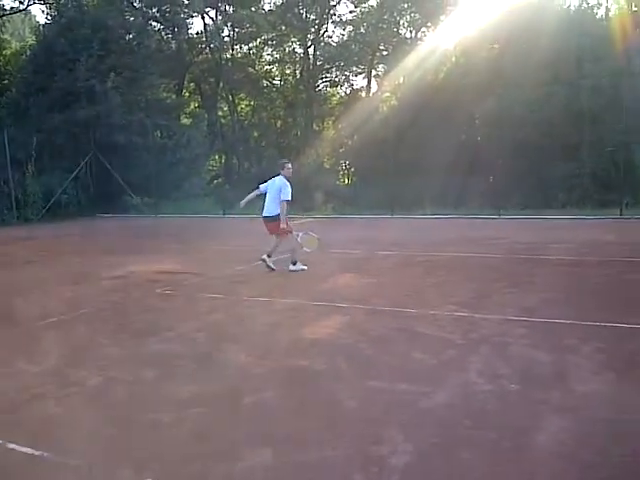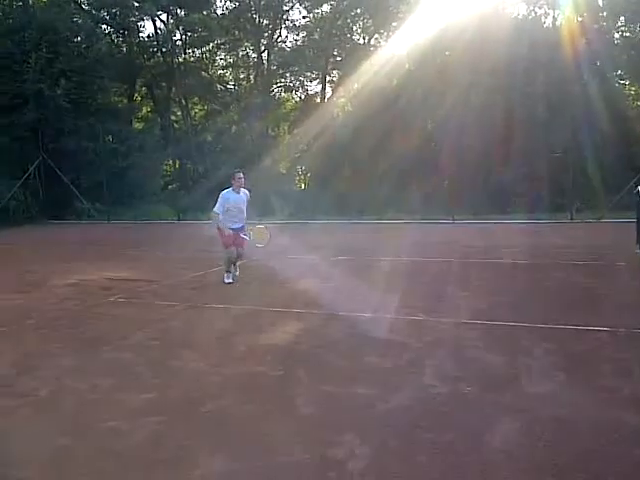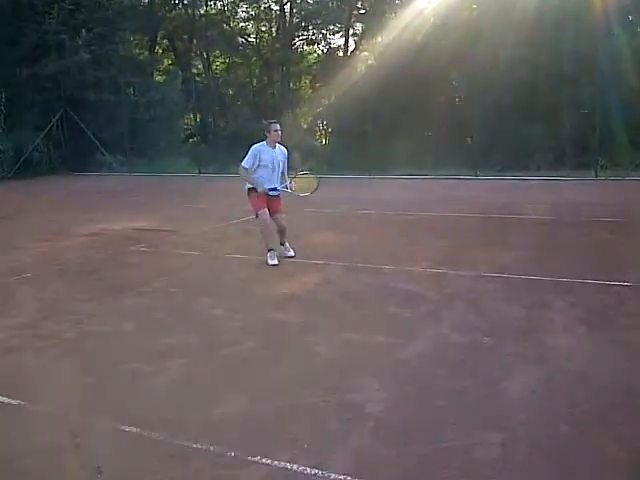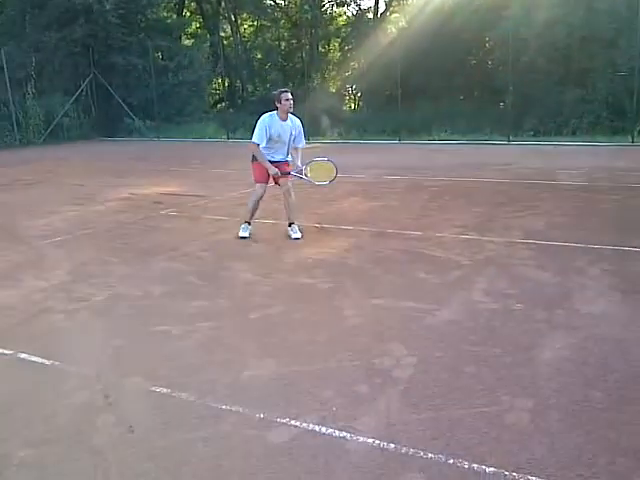
dt=0.7s
person 1, frame 1
left shoulder: (272, 181)
right shoulder: (285, 184)
left elbow: (257, 191)
right elbow: (283, 204)
left wrist: (245, 201)
right wrist: (283, 222)
left hip: (266, 216)
right hip: (276, 216)
left knee: (280, 237)
right knee: (290, 237)
left ankle: (268, 257)
right ankle: (294, 264)
person 1, frame 2
left shoulder: (246, 194)
right shoulder: (225, 195)
right elbow: (215, 215)
left wrist: (244, 222)
right wrist: (224, 229)
left hip: (240, 227)
right hip: (226, 228)
left knee: (240, 253)
right knee: (230, 254)
left ankle: (234, 263)
right ankle: (228, 272)
person 1, frame 3
left shoulder: (283, 151)
right shoulder: (256, 149)
right elbow: (242, 170)
left wrist: (287, 184)
right wrist: (257, 186)
left hip: (274, 191)
right hip: (256, 191)
left knee: (281, 223)
right knee: (265, 221)
left ankle: (283, 244)
right ankle: (271, 252)
person 1, frame 4
left shoulder: (296, 123)
right shoulder: (265, 120)
left elbow: (296, 148)
right elbow: (253, 146)
left wrist: (297, 163)
right wrist: (269, 167)
left hip: (282, 160)
right hip: (262, 160)
left knee: (287, 188)
right knee: (260, 191)
left ankle: (292, 226)
right ankle: (246, 224)
